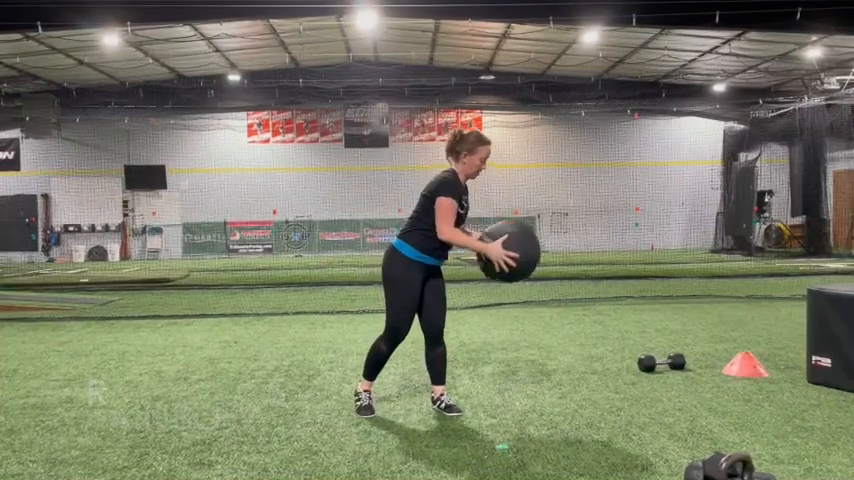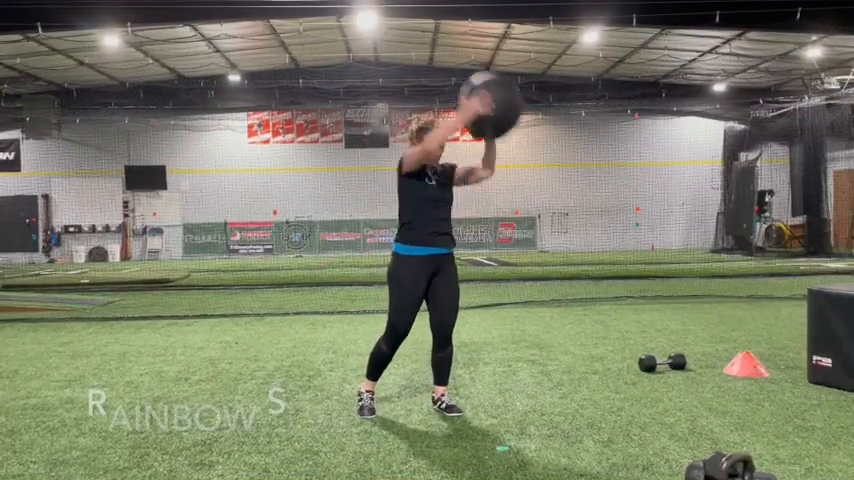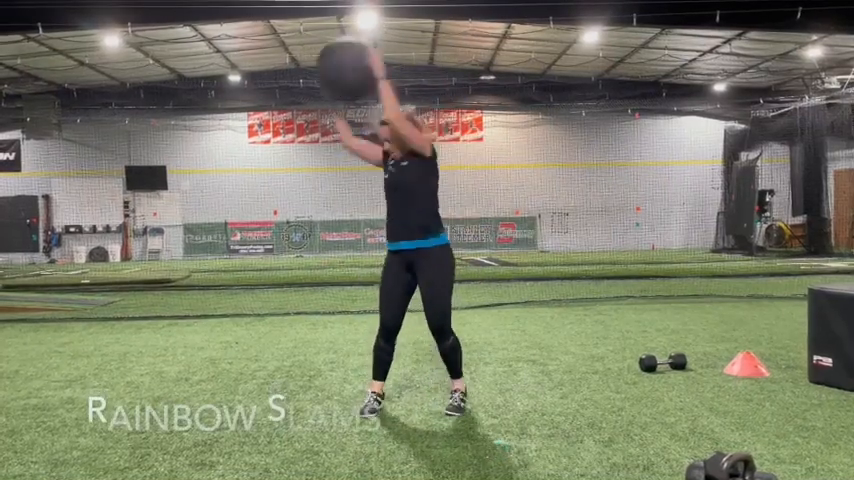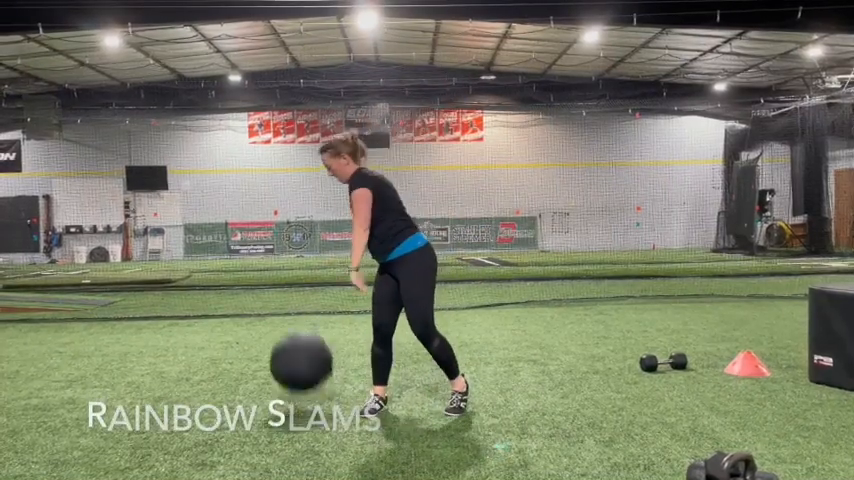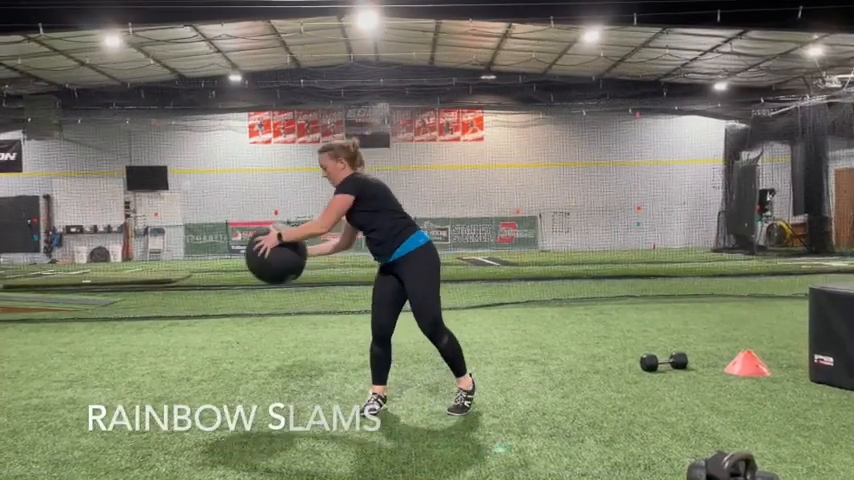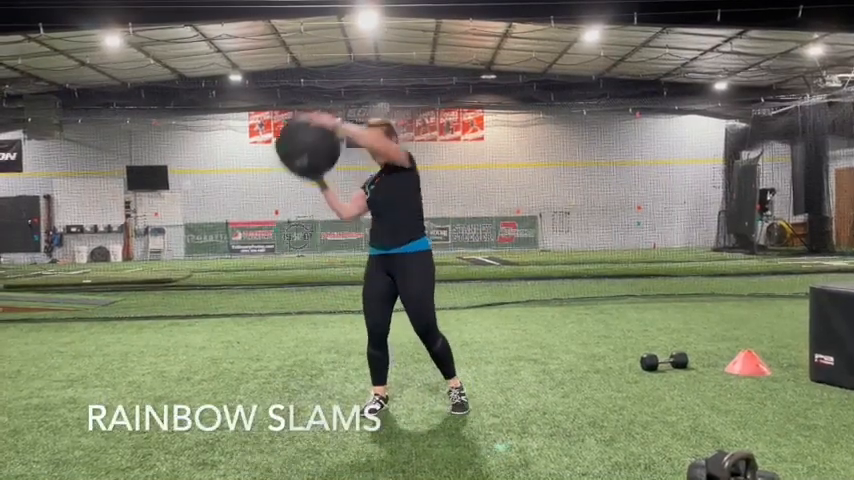
dt=0.4s
person 1, frame 1
left shoulder: (459, 186)
right shoulder: (448, 183)
left elbow: (455, 231)
right elbow: (445, 232)
left wrist: (485, 242)
right wrist: (487, 249)
left hip: (430, 267)
right hip: (404, 264)
left knee: (435, 332)
right knee: (396, 332)
left ankle: (439, 395)
right ankle: (363, 389)
person 1, frame 2
left shoulder: (448, 171)
right shoulder: (409, 166)
left elbow: (483, 172)
right elbow: (429, 148)
left wrist: (489, 141)
right wrist: (464, 115)
left hip: (443, 262)
right hip: (409, 260)
left knee: (444, 332)
right knee: (398, 331)
left ankle: (440, 395)
right ankle: (367, 390)
person 1, frame 3
left shoulder: (424, 154)
right shoulder: (388, 161)
left elbow: (396, 119)
right elbow: (350, 140)
left wrist: (381, 77)
left hip: (432, 253)
right hip: (398, 257)
left knee: (440, 327)
right knee: (387, 327)
left ankle: (459, 387)
right ankle: (376, 392)
person 1, frame 4
left shoulder: (361, 181)
right shoulder: (368, 182)
left elbow: (362, 228)
left wrist: (354, 270)
left hip: (414, 259)
right hip: (391, 264)
left knee: (423, 329)
right knee: (381, 330)
left ankle: (459, 385)
right ankle: (379, 394)
person 1, frame 5
left shoulder: (353, 185)
right shoulder: (356, 194)
left elbow: (321, 226)
right elbow: (343, 242)
left wrist: (280, 236)
left hip: (416, 258)
right hip: (391, 265)
left knee: (432, 326)
right knee: (380, 331)
left ankle: (465, 384)
right ankle: (378, 394)
person 1, frame 6
left shoulder: (403, 164)
right shoulder: (372, 183)
left elbow: (377, 143)
right elbow: (347, 212)
left wrist: (334, 123)
right wrist: (321, 184)
left hip: (413, 259)
right hip: (379, 262)
left knee: (426, 328)
right knee: (376, 332)
left ankle: (456, 387)
right ankle: (379, 394)
